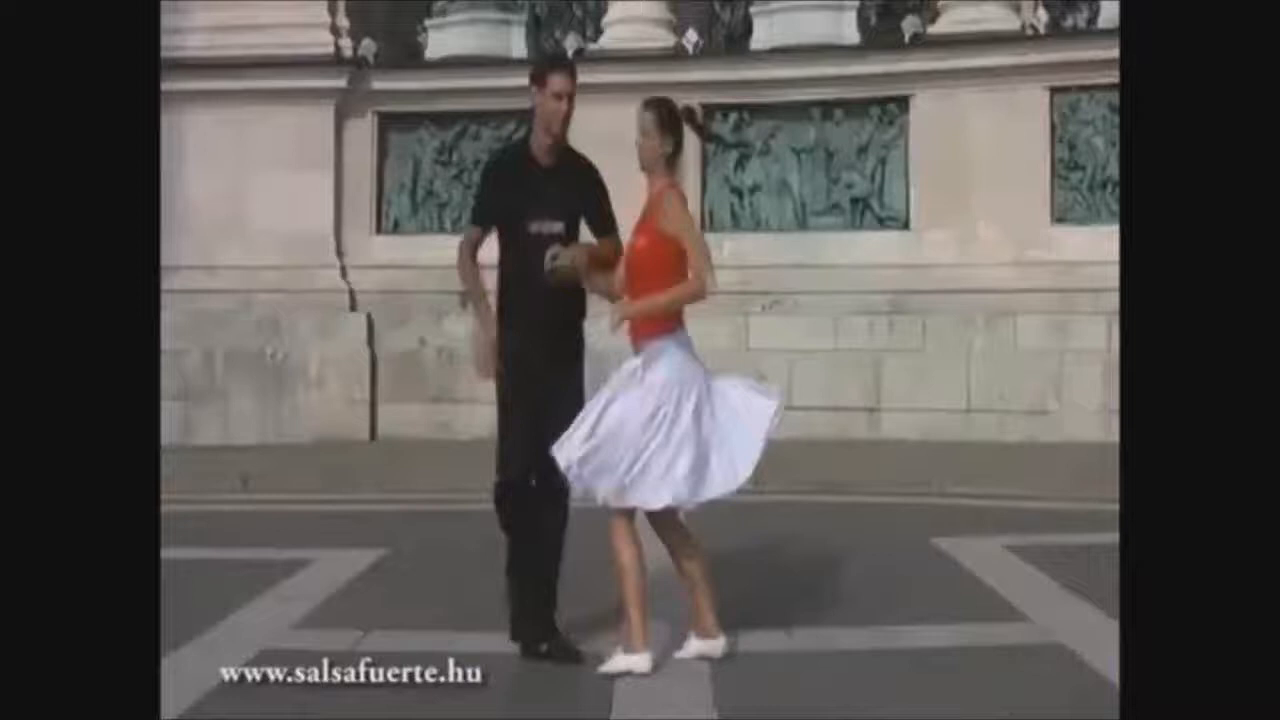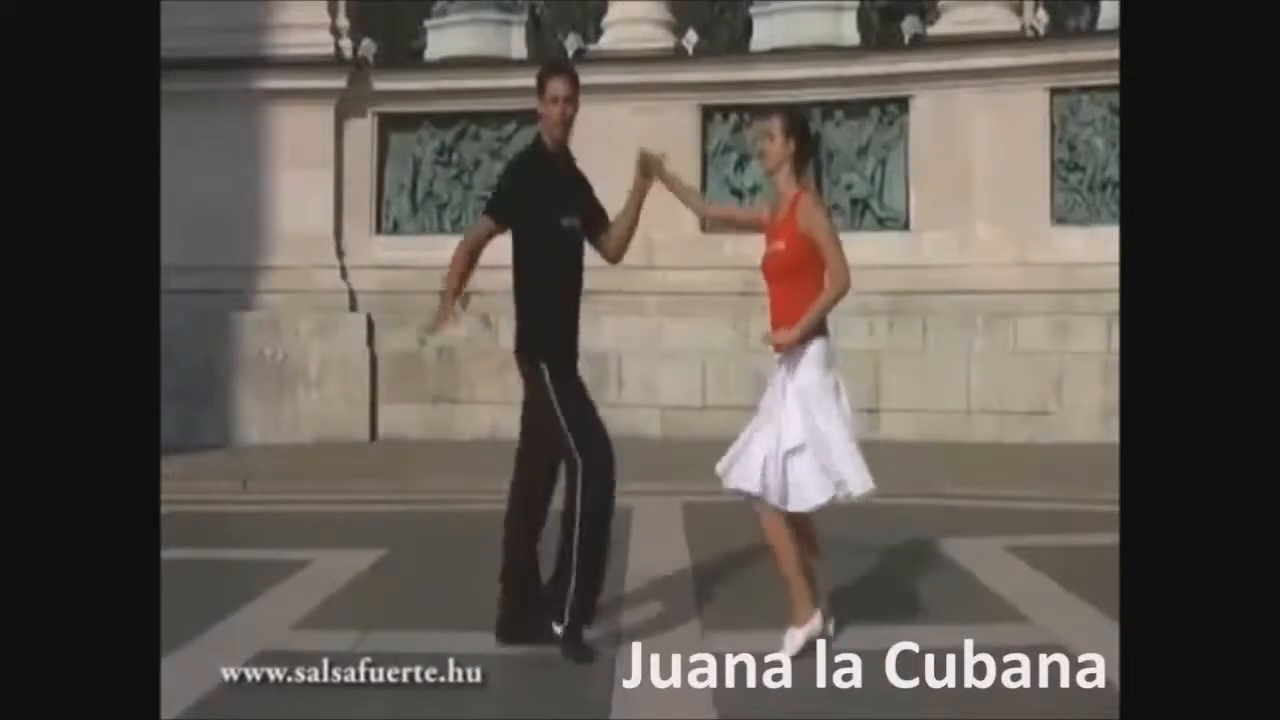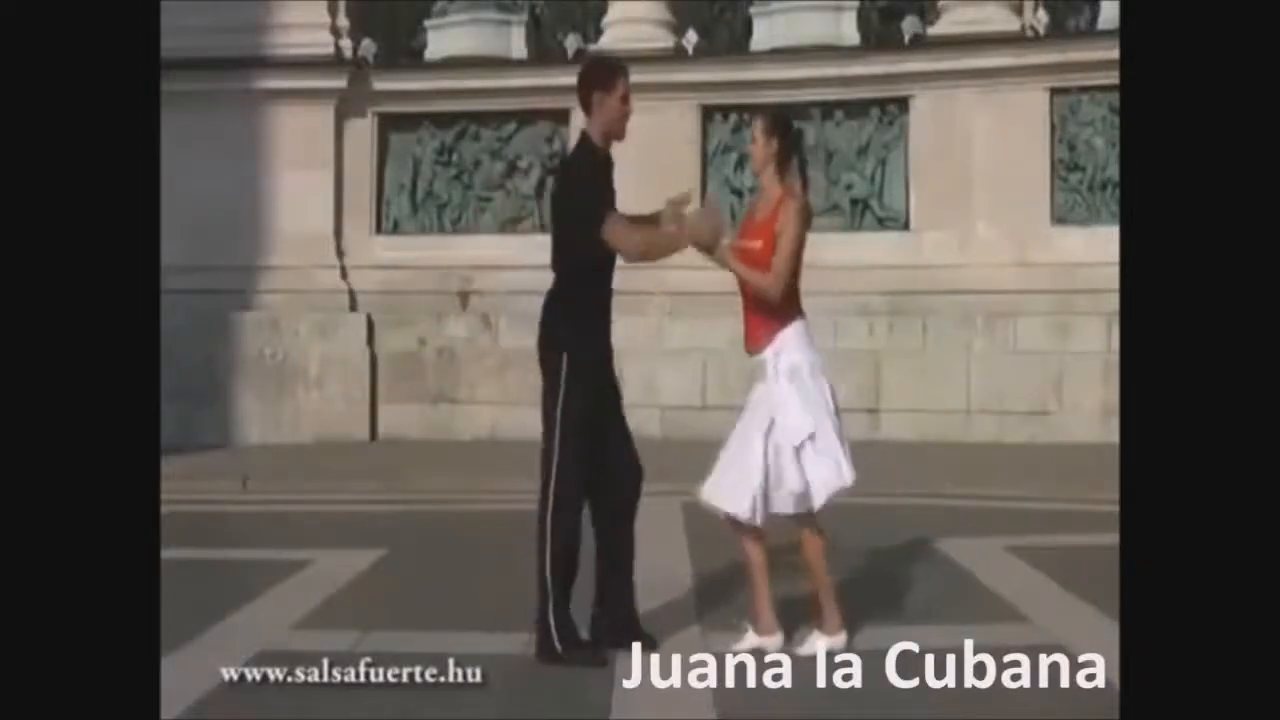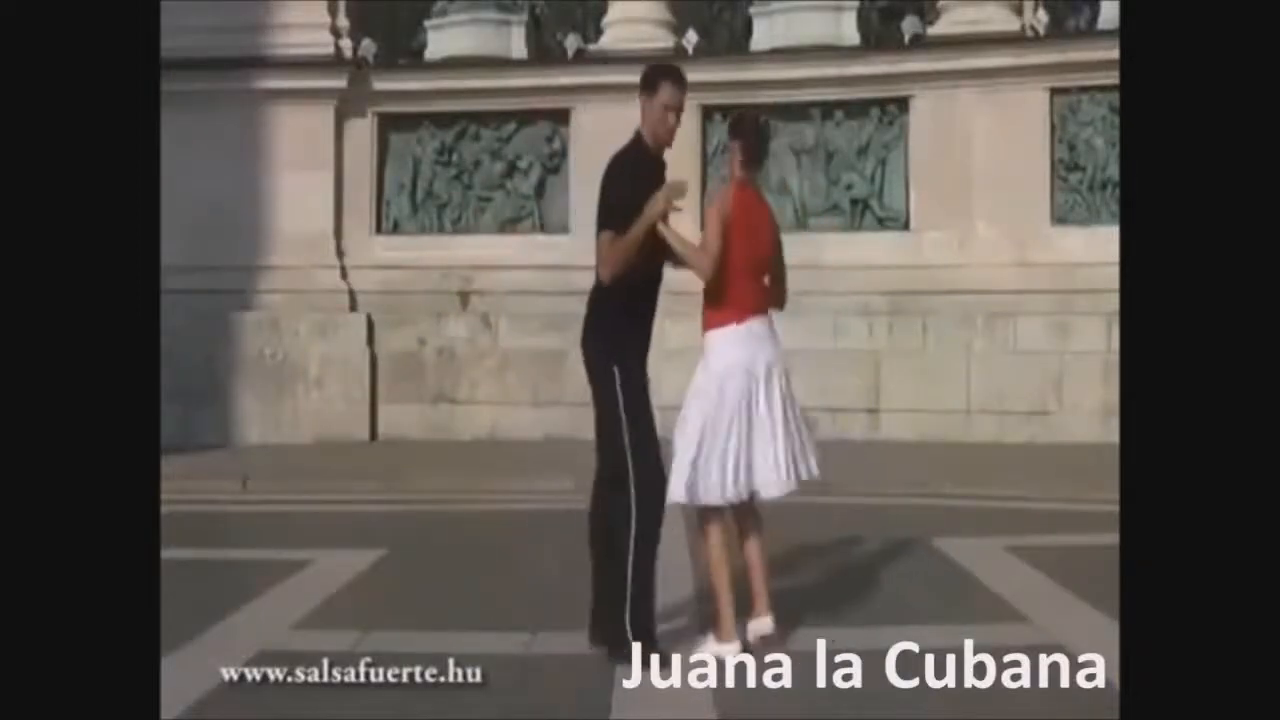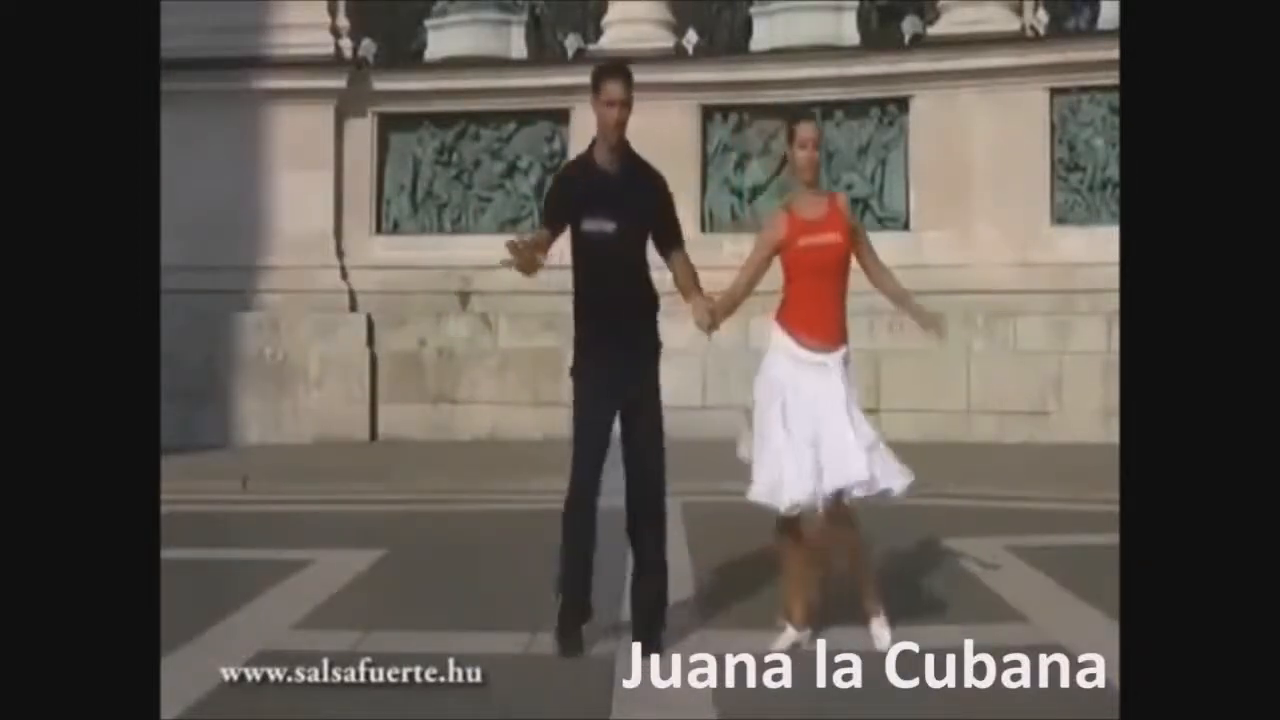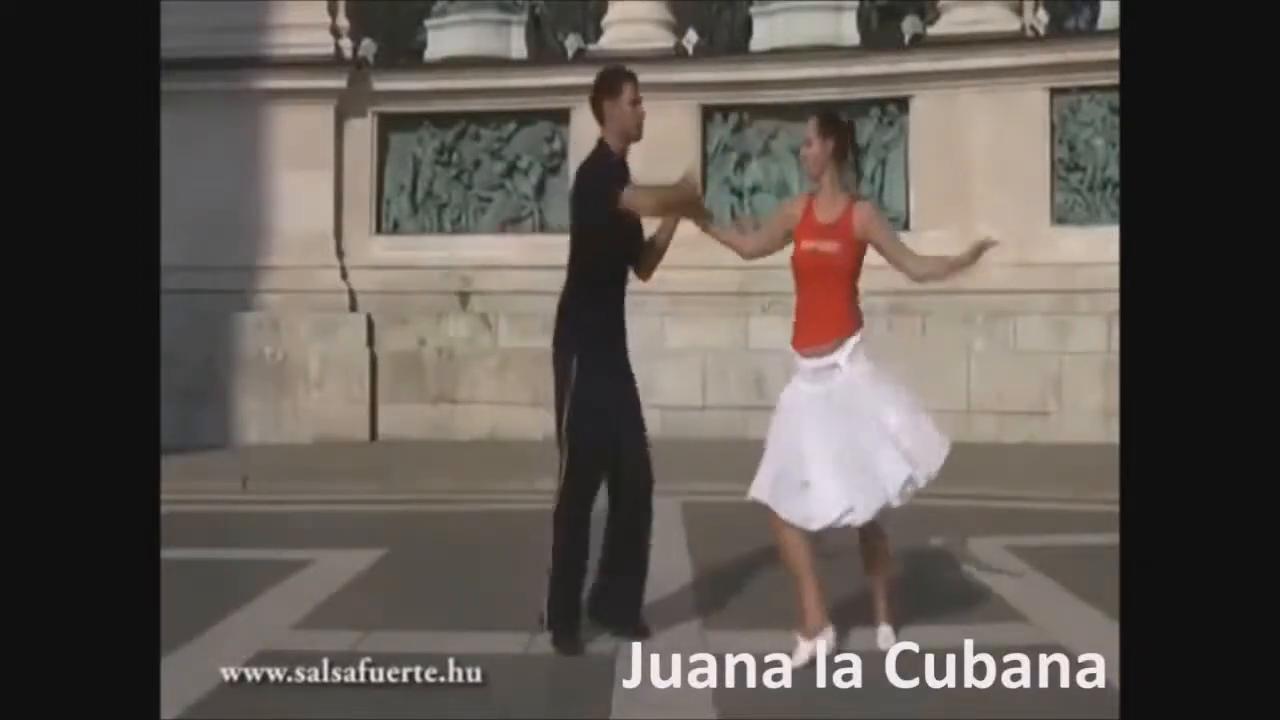
dt=0.7s
person 1, frame 1
left shoulder: (583, 174)
right shoulder: (504, 168)
left elbow: (614, 249)
right elbow: (468, 249)
left wrist: (589, 254)
right wrist: (483, 319)
left hip: (566, 345)
right hip: (518, 344)
left knee: (555, 480)
right knee: (516, 474)
left ankle: (539, 619)
right ankle: (529, 622)
person 1, frame 2
left shoulder: (574, 178)
right shoulder: (523, 171)
left elbow: (611, 248)
right elbow: (476, 239)
left wrist: (639, 191)
right wrist: (449, 298)
left hip: (560, 347)
right hip: (540, 348)
left knee: (535, 475)
right knee: (592, 465)
left ankle: (519, 614)
right ankle: (562, 614)
person 1, frame 3
left shoulder: (596, 167)
right shoulder: (580, 171)
right elbow: (628, 245)
left wrist: (661, 218)
right wrist: (684, 232)
left hip: (591, 346)
right hip: (569, 347)
left knee: (619, 476)
right knee: (565, 485)
left ankle: (613, 616)
right ankle: (554, 632)
person 1, frame 4
left shoulder: (653, 169)
right shoulder: (625, 170)
right elbow: (608, 267)
right wrist: (650, 214)
left hip: (625, 342)
right hip: (612, 343)
left knee: (619, 477)
right knee: (642, 478)
left ankle: (610, 617)
right ankle: (628, 630)
person 1, frame 5
left shoulder: (649, 182)
right shoulder: (571, 179)
left elbow: (676, 257)
right elbow: (539, 244)
left wrist: (698, 298)
right wrist: (526, 258)
left hip: (640, 346)
right hip: (593, 348)
left knee: (646, 477)
right knee: (585, 476)
left ankle: (648, 615)
right ankle: (571, 611)
person 1, frame 6
left shoulder: (624, 180)
right shoulder: (596, 174)
left elbow: (642, 266)
right elbow: (649, 202)
left wrist: (674, 220)
right wrist: (683, 200)
left hip: (612, 348)
right hip: (580, 348)
left knee: (632, 476)
right knee: (580, 480)
left ankle: (615, 597)
right ankle: (562, 613)
person 2, frame 1
left shoulder: (671, 202)
right shoulder: (649, 206)
left elbow: (702, 278)
right elbow: (618, 286)
left wrist: (645, 304)
right wrist: (579, 272)
left hip: (664, 365)
right hip: (654, 366)
left knee: (621, 506)
right knee: (656, 507)
left ankle: (636, 644)
right ankle: (707, 626)
person 2, frame 2
left shoulder: (808, 206)
right shoulder: (771, 215)
left elbow: (840, 279)
right elbow: (710, 212)
left wrist: (797, 330)
right wrist: (663, 178)
left hip: (806, 364)
right hip: (789, 367)
left knee: (768, 494)
right knee: (787, 499)
left ankle: (803, 612)
right ankle: (814, 610)
person 2, frame 3
left shoulder: (792, 206)
right shoulder: (754, 211)
left elbow: (775, 286)
right elbow: (733, 265)
left wrist: (728, 255)
right wrist: (705, 238)
left hip: (790, 360)
right hip: (767, 367)
left knee: (795, 505)
right knee: (739, 499)
left ankle: (830, 621)
right ankle: (765, 624)
person 2, frame 4
left shoulder: (725, 196)
right shoulder: (766, 212)
left elbow: (708, 267)
left wrist: (665, 228)
left hip: (728, 351)
right hip: (762, 347)
left knee: (711, 498)
right knee: (742, 494)
left ankle: (726, 632)
right ankle: (762, 611)
person 2, frame 5
left shoulder: (843, 208)
right shoulder: (779, 222)
left elbow: (875, 269)
right elbow: (742, 282)
left wrist: (916, 312)
right wrist: (716, 312)
left hip: (831, 368)
right hip: (788, 362)
left knee: (836, 502)
right knee: (785, 502)
left ankle: (874, 608)
right ankle: (797, 618)
person 2, frame 6
left shoulder: (862, 214)
right shoulder: (797, 211)
left elbow: (917, 268)
right elbow: (750, 245)
left wrist: (964, 259)
right wrist: (702, 220)
left hip: (847, 367)
right hip: (806, 375)
left knee: (866, 506)
right knee: (779, 503)
left ankle: (883, 618)
right ankle: (815, 627)
